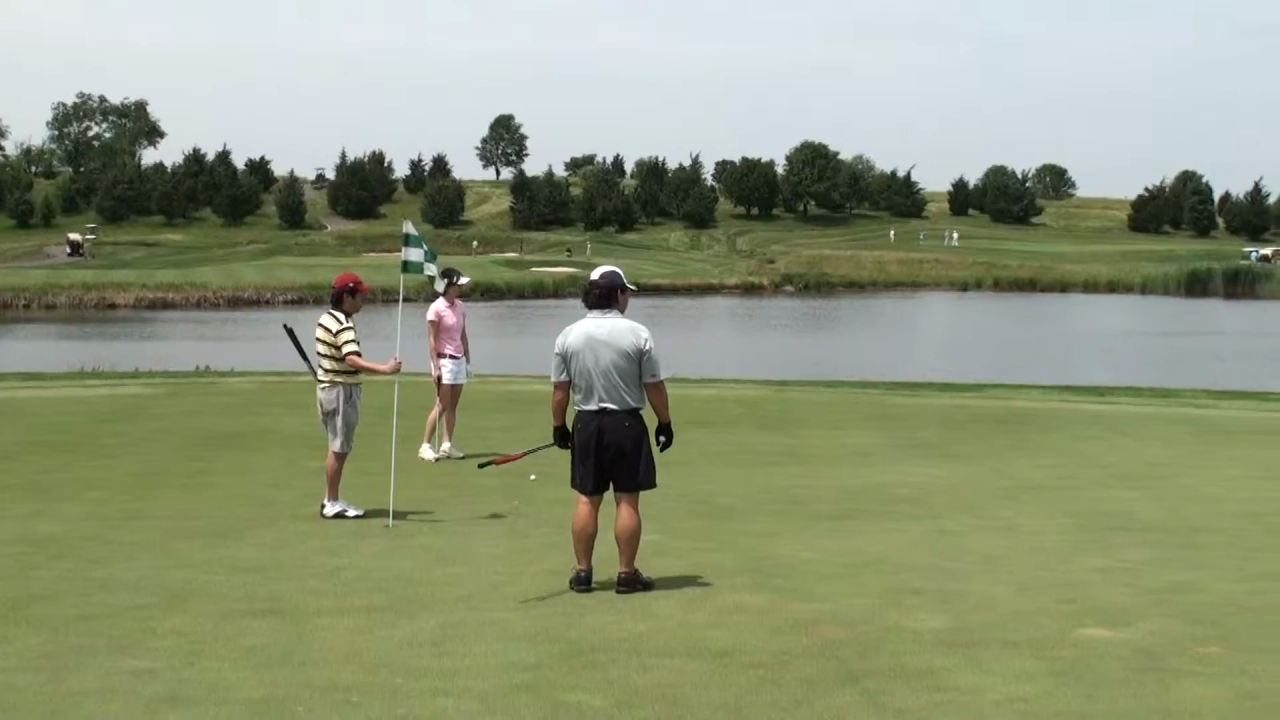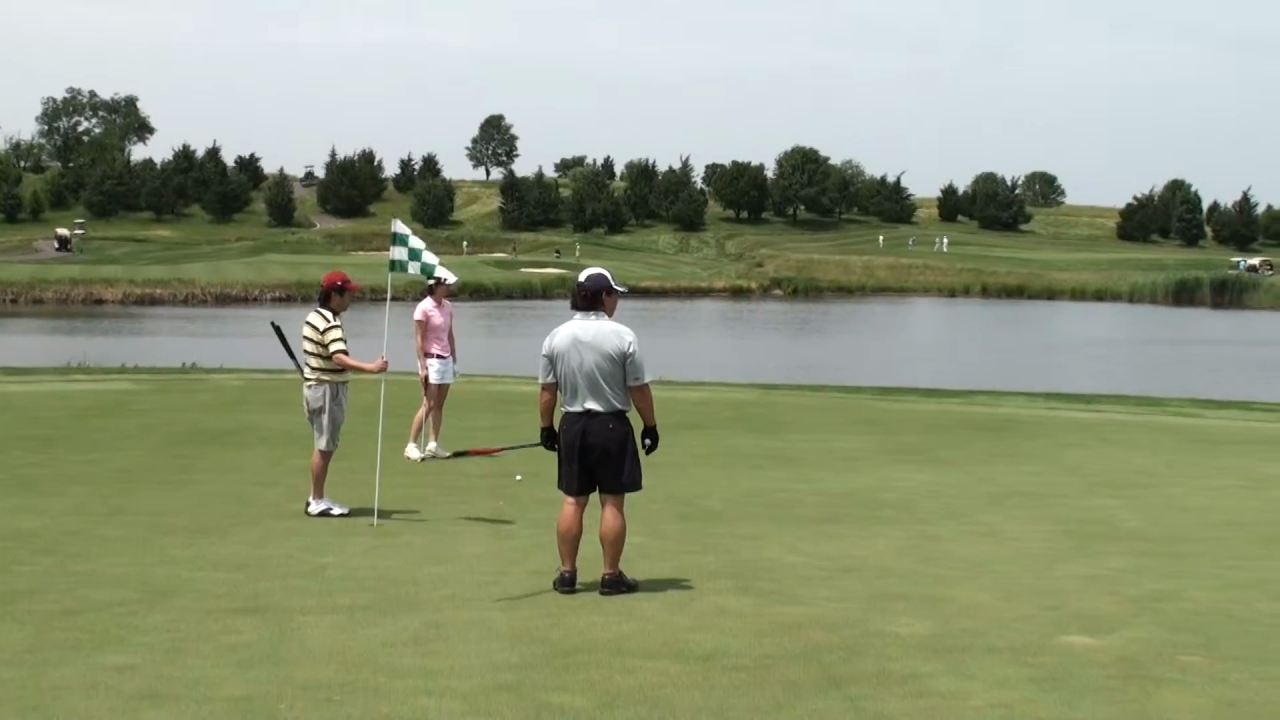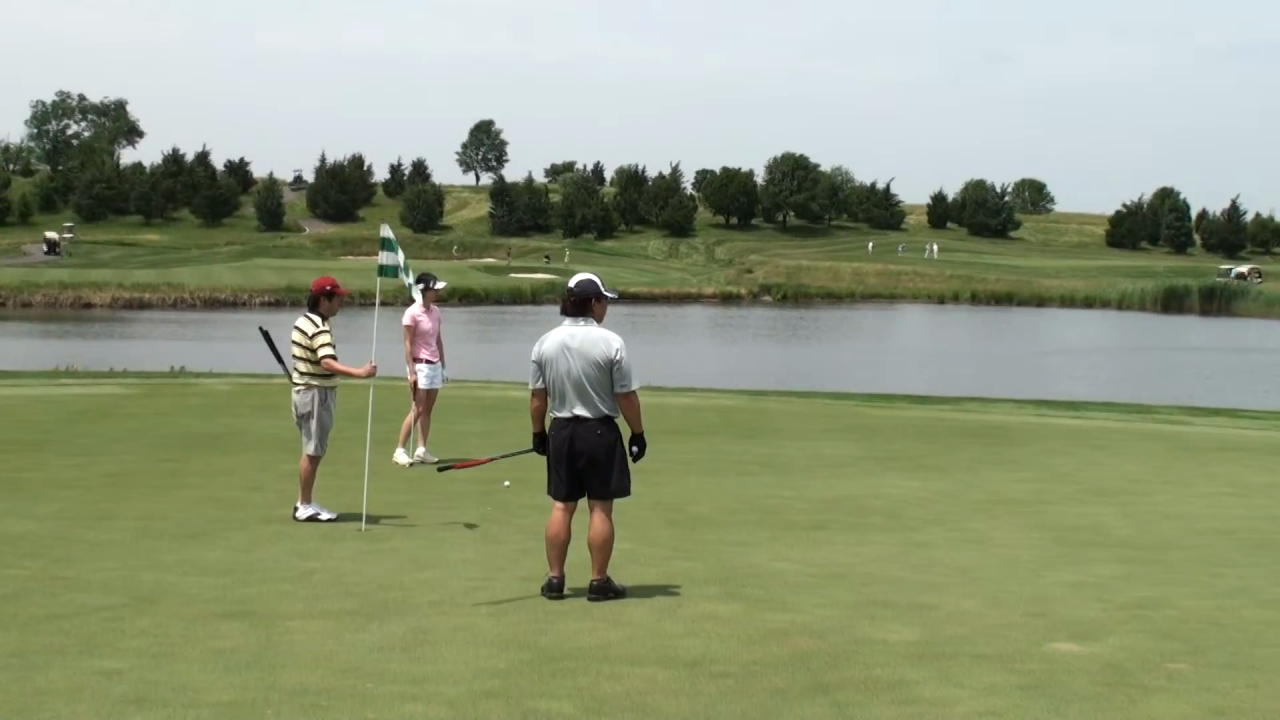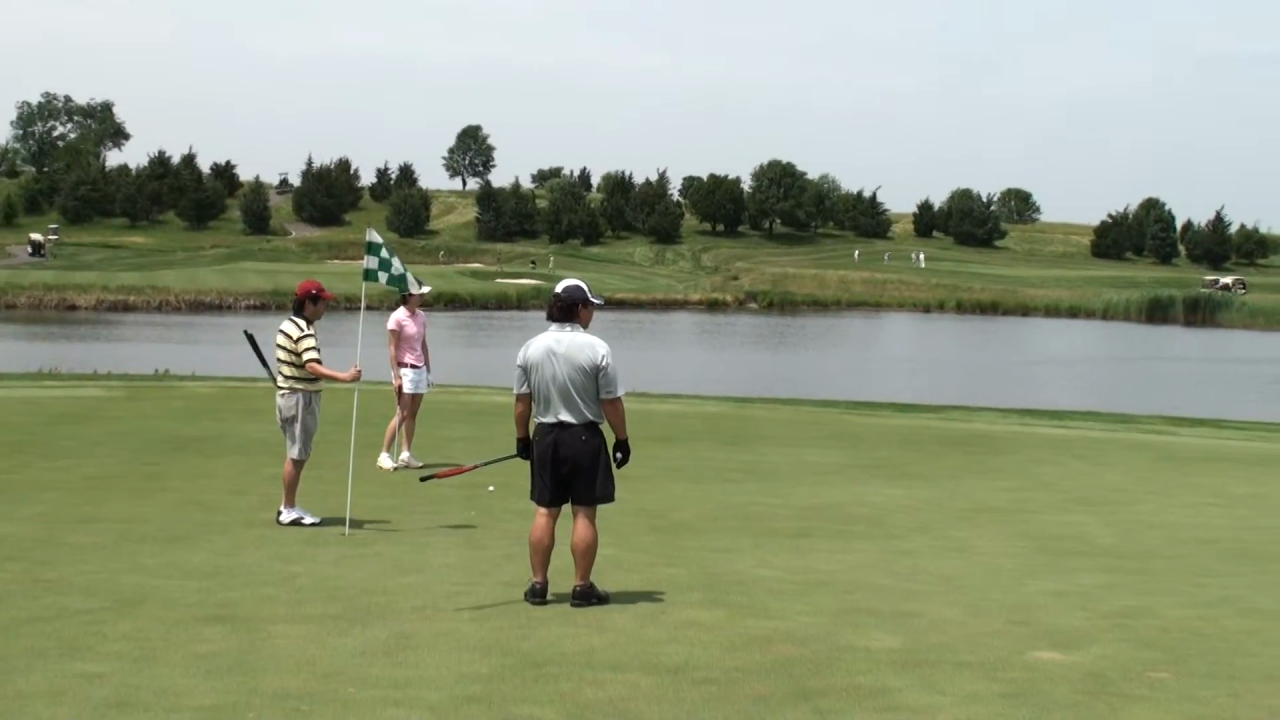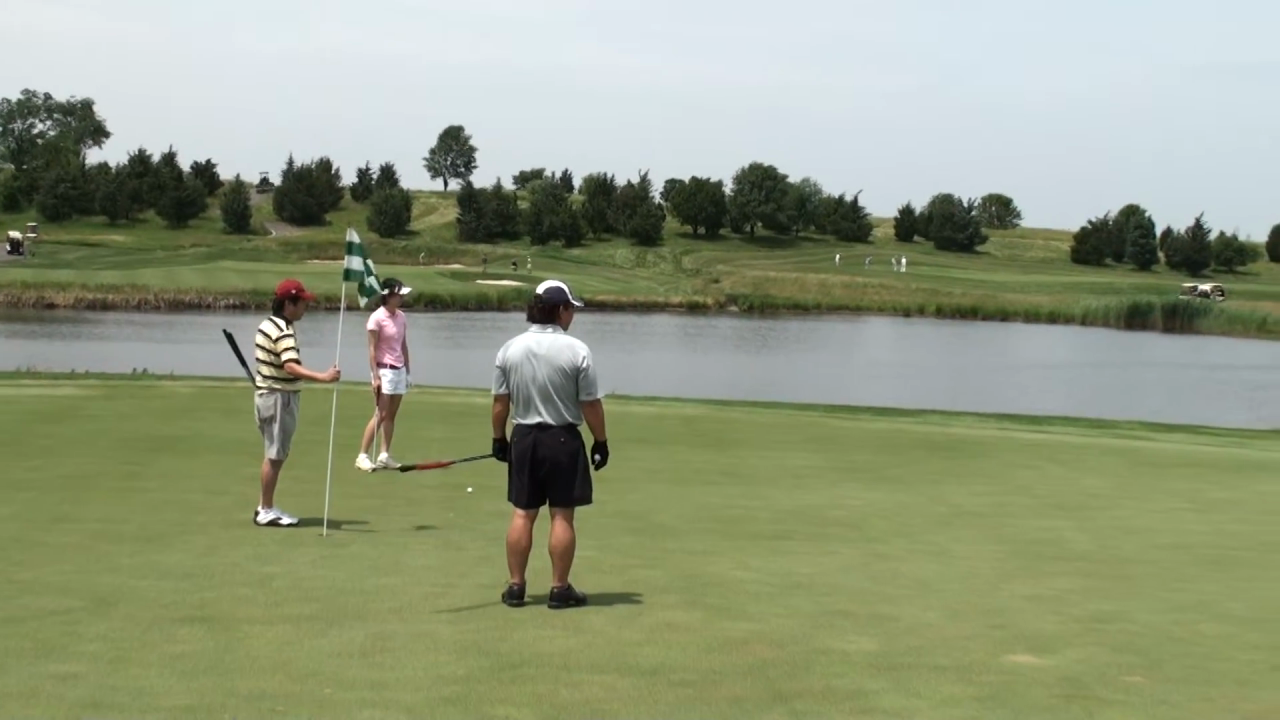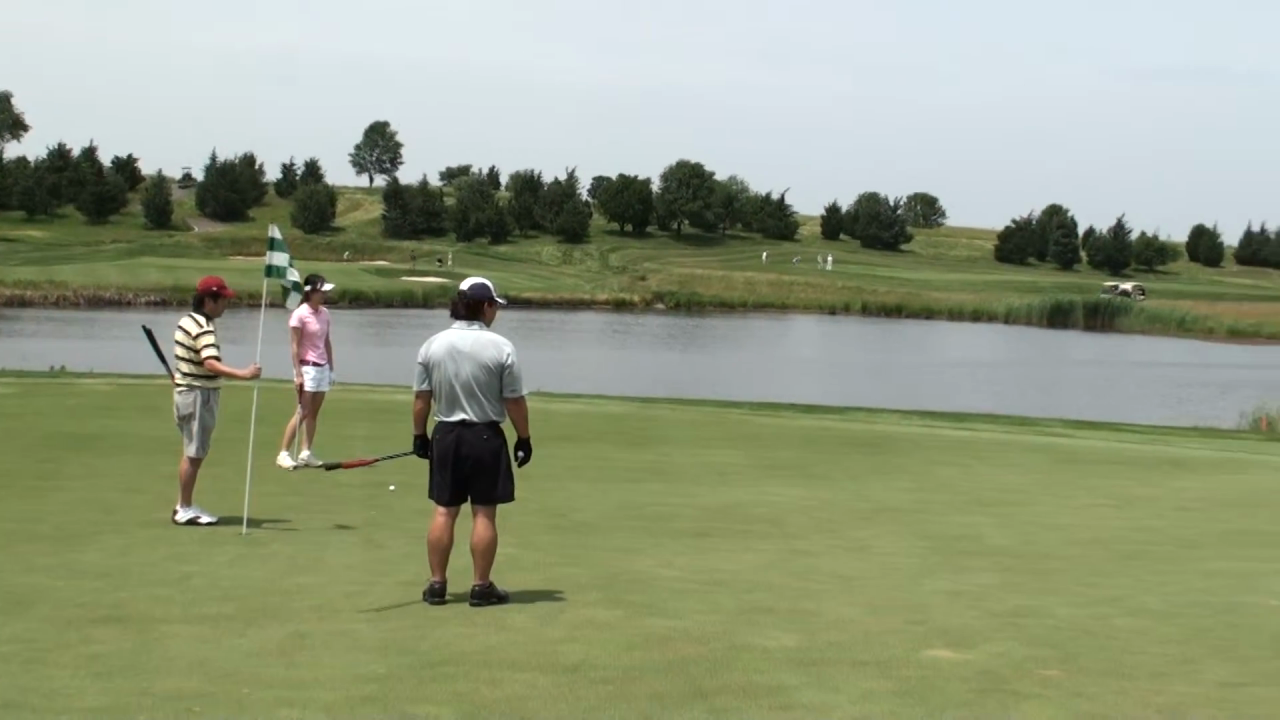
dt=0.4s
person 1, frame 1
left shoulder: (568, 336)
right shoulder: (637, 334)
left elbow: (560, 389)
right elbow: (654, 386)
left wrist: (559, 426)
right wrist: (664, 423)
left hip: (586, 424)
right hip: (627, 423)
left knee: (587, 500)
right knee: (627, 501)
left ankle: (583, 572)
right ankle: (627, 574)
person 1, frame 2
left shoulder: (556, 337)
right shoulder: (622, 336)
left elbow: (547, 390)
right elbow: (639, 389)
left wrist: (546, 427)
right wrist: (650, 426)
left hip: (572, 425)
right hip: (612, 425)
left knee: (572, 501)
right knee: (612, 502)
left ankle: (567, 573)
right ankle: (611, 575)
person 1, frame 3
left shoulder: (545, 343)
right shoulder: (610, 342)
left elbow: (537, 396)
right elbow: (626, 396)
left wrist: (538, 432)
right wrist: (638, 433)
left hip: (561, 431)
right hip: (600, 432)
left knee: (561, 506)
right knee: (601, 508)
left ankle: (555, 579)
right ankle: (599, 581)
person 1, frame 4
left shoulder: (531, 347)
right shoulder: (596, 348)
left elbow: (522, 401)
right elbow: (611, 402)
left wrist: (522, 437)
right wrist: (622, 439)
left hip: (545, 436)
right hip: (585, 437)
left knee: (545, 512)
right knee: (584, 514)
left ankle: (538, 584)
right ankle: (582, 587)
person 1, frame 5
left shoulder: (510, 348)
right shoulder: (576, 350)
left elbow: (500, 402)
right elbow: (591, 405)
left wrist: (498, 438)
right wrist: (601, 441)
left hip: (524, 438)
right hip: (563, 439)
left knee: (522, 514)
right knee: (562, 516)
left ankle: (515, 586)
right ankle: (560, 589)
person 1, frame 6
left shoulder: (432, 345)
right shoulder: (500, 347)
left elbow: (421, 398)
right elbow: (514, 401)
left wrist: (419, 435)
right wrist: (524, 438)
left hip: (446, 435)
right hip: (486, 436)
left knee: (443, 511)
right knee: (484, 513)
left ankle: (436, 584)
right ankle: (481, 586)
person 2, frame 1
left shoulder: (327, 318)
right shoulder: (342, 324)
right elbow: (352, 360)
right wrist: (384, 369)
left hip: (330, 388)
right hip: (341, 390)
left knee: (337, 448)
right knee: (339, 449)
left ankle: (331, 500)
right ankle: (332, 504)
person 2, frame 2
left shoulder: (314, 316)
right shoulder: (330, 323)
right elbow: (339, 358)
right wrist: (370, 367)
left hip: (317, 385)
right hip: (328, 388)
left knee: (323, 446)
right knee: (325, 447)
left ankle: (316, 497)
right ankle: (317, 501)
person 2, frame 3
left shoulder: (303, 321)
right shoulder: (319, 327)
right elbow: (327, 363)
right wrist: (359, 372)
left hip: (305, 390)
right hip: (316, 393)
left knee: (312, 450)
right knee: (313, 451)
left ankle: (304, 503)
right ankle: (305, 506)
person 2, frame 4
left shoulder: (288, 324)
right shoulder: (304, 331)
right elbow: (312, 367)
right wrist: (344, 377)
left hip: (290, 394)
right hip: (301, 397)
left knee: (296, 454)
right knee: (297, 455)
left ankle: (288, 506)
right ankle: (288, 510)
person 2, frame 5
left shoulder: (268, 324)
right shoulder: (283, 331)
right elbow: (291, 367)
right wrist: (322, 377)
left hip: (268, 393)
right hip: (279, 397)
left knee: (274, 454)
right knee: (275, 455)
left ankle: (265, 507)
right ankle: (266, 511)
person 2, frame 6
left shoulder: (188, 320)
right shoulder: (203, 327)
right elbow: (211, 364)
right wrist: (243, 374)
left hip: (188, 391)
right hip: (199, 394)
left knee: (193, 452)
right knee: (194, 453)
left ankle: (184, 506)
right ankle: (184, 509)
person 3, frame 1
left shoulder: (460, 306)
right shoulder: (436, 308)
right elbow: (432, 339)
left wrist: (467, 360)
right wrist: (436, 366)
left hip: (459, 360)
right hip: (444, 360)
left knee: (453, 405)
right knee: (441, 405)
left ankle: (447, 445)
right ankle: (426, 446)
person 3, frame 2
left shoulder: (447, 306)
right shoulder: (423, 308)
right elbow: (419, 339)
left wrist: (454, 360)
right wrist: (422, 366)
left hip: (446, 360)
right hip: (431, 360)
left knee: (439, 405)
right knee: (428, 404)
left ankle: (433, 445)
right ankle: (411, 445)
person 3, frame 3
left shoulder: (435, 311)
right shoulder: (412, 313)
right elbow: (407, 344)
left wrist: (443, 365)
right wrist: (411, 371)
left hip: (435, 365)
right hip: (420, 365)
left knee: (427, 410)
right knee: (417, 410)
left ankle: (421, 450)
right ankle: (400, 450)
person 3, frame 4
left shoulder: (421, 316)
right shoulder: (397, 317)
right elbow: (392, 349)
left wrist: (428, 370)
right wrist: (396, 376)
left hip: (420, 369)
right hip: (405, 370)
left knee: (412, 414)
right knee: (402, 414)
left ankle: (406, 454)
right ankle: (384, 455)
person 3, frame 5
left shoulder: (401, 316)
right shoulder: (377, 318)
right elbow: (372, 349)
left wrist: (407, 371)
right wrist: (375, 376)
left hip: (399, 370)
right hip: (384, 370)
left knee: (391, 415)
right knee: (380, 415)
left ankle: (384, 455)
right ankle: (362, 456)
person 3, frame 6
left shoulder: (324, 313)
right shoulder: (299, 314)
right elbow: (295, 346)
left wrist: (331, 368)
right wrist: (297, 373)
left hip: (322, 368)
right hip: (307, 368)
left knee: (313, 413)
right knee: (302, 413)
left ankle: (306, 453)
right ankle: (283, 453)
